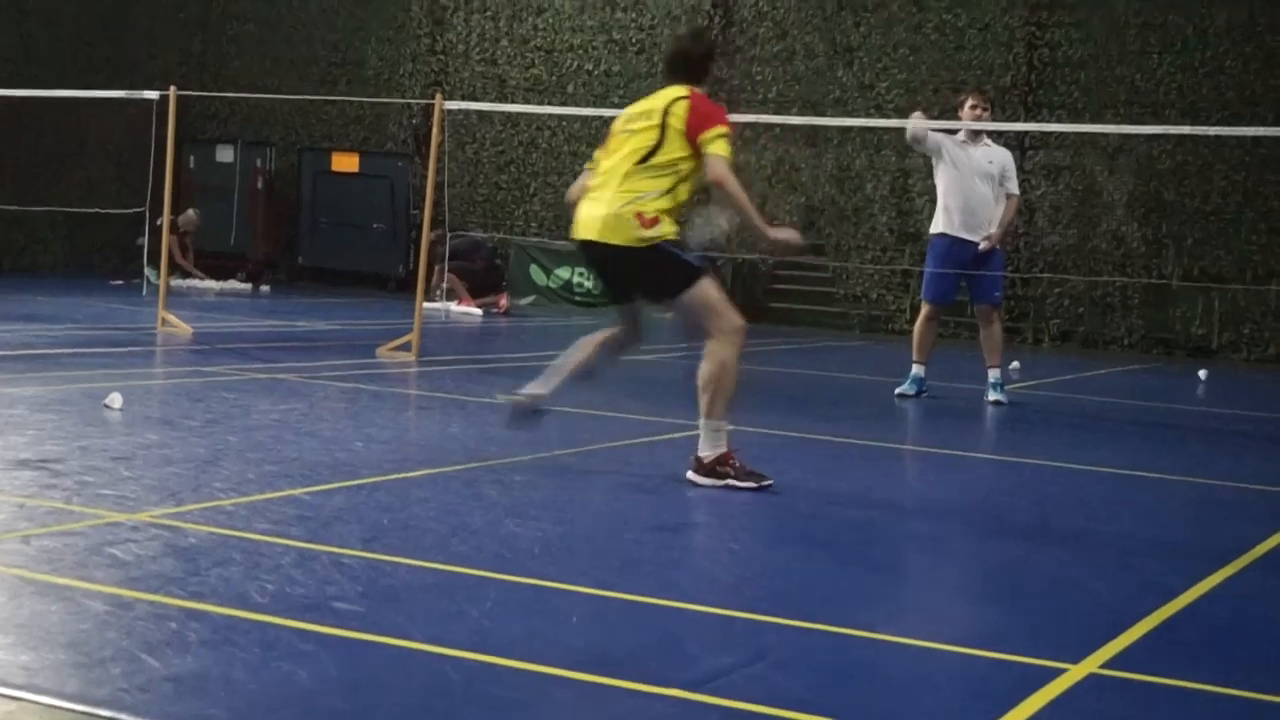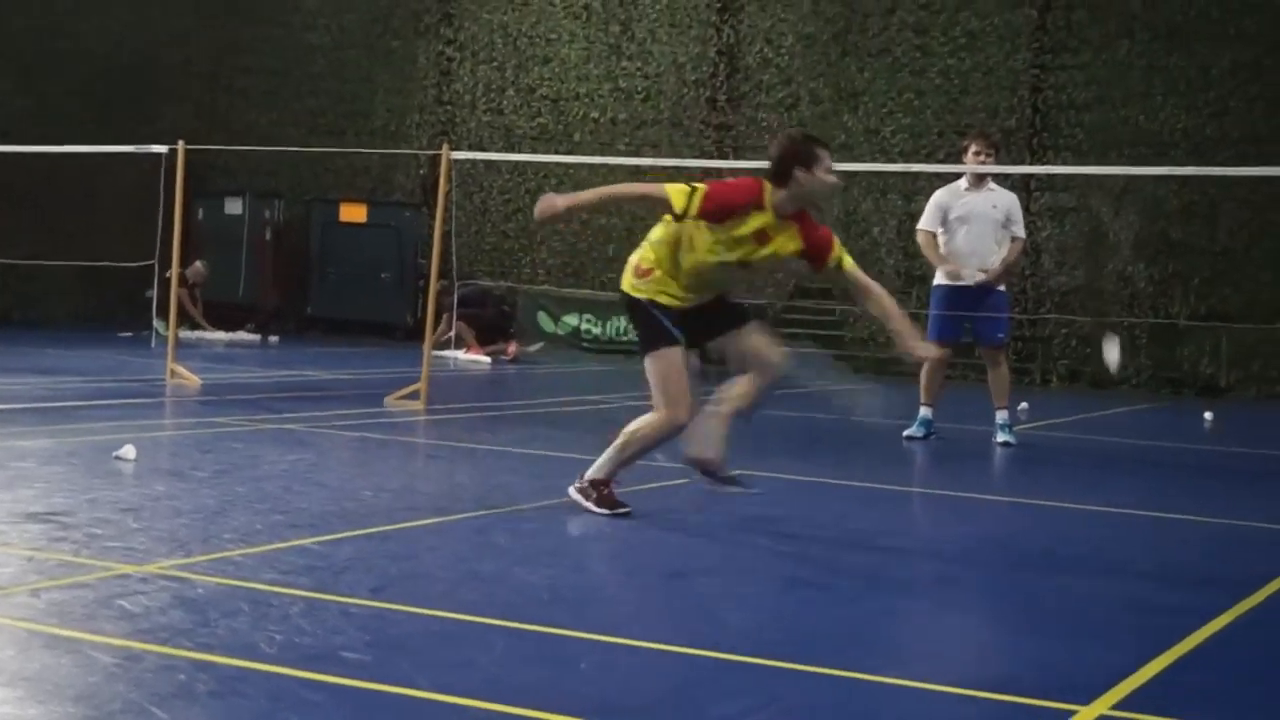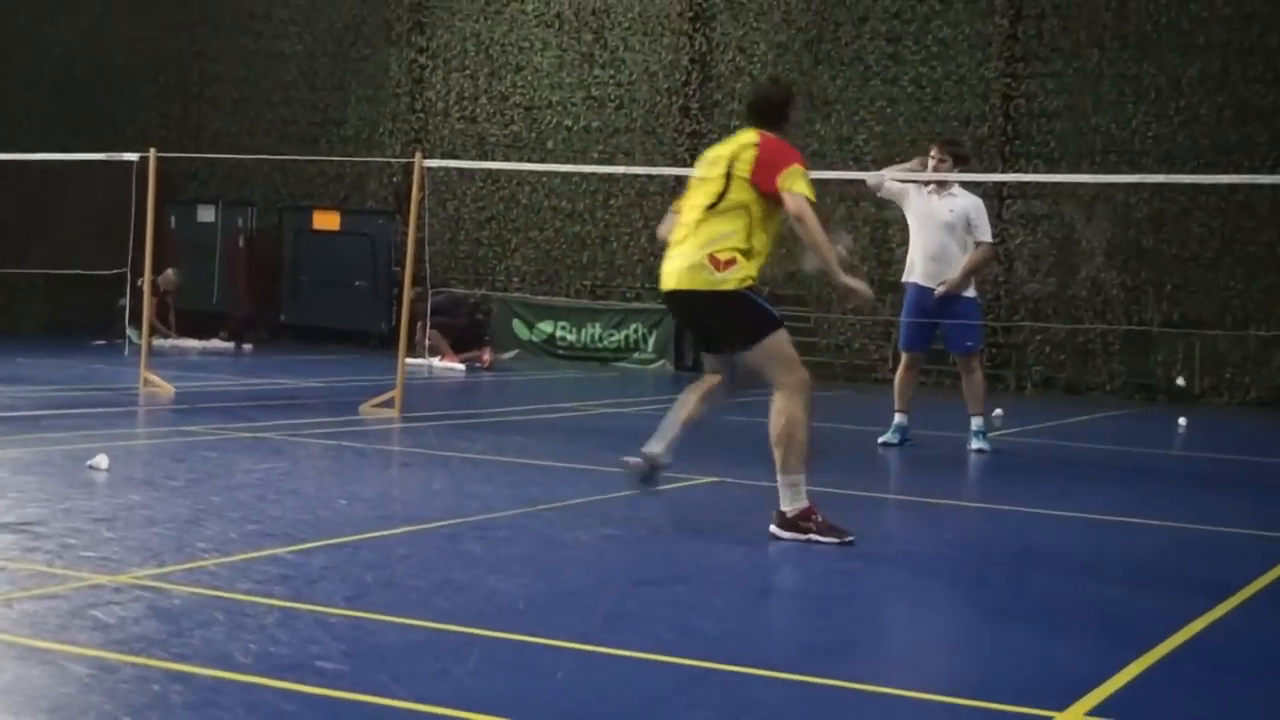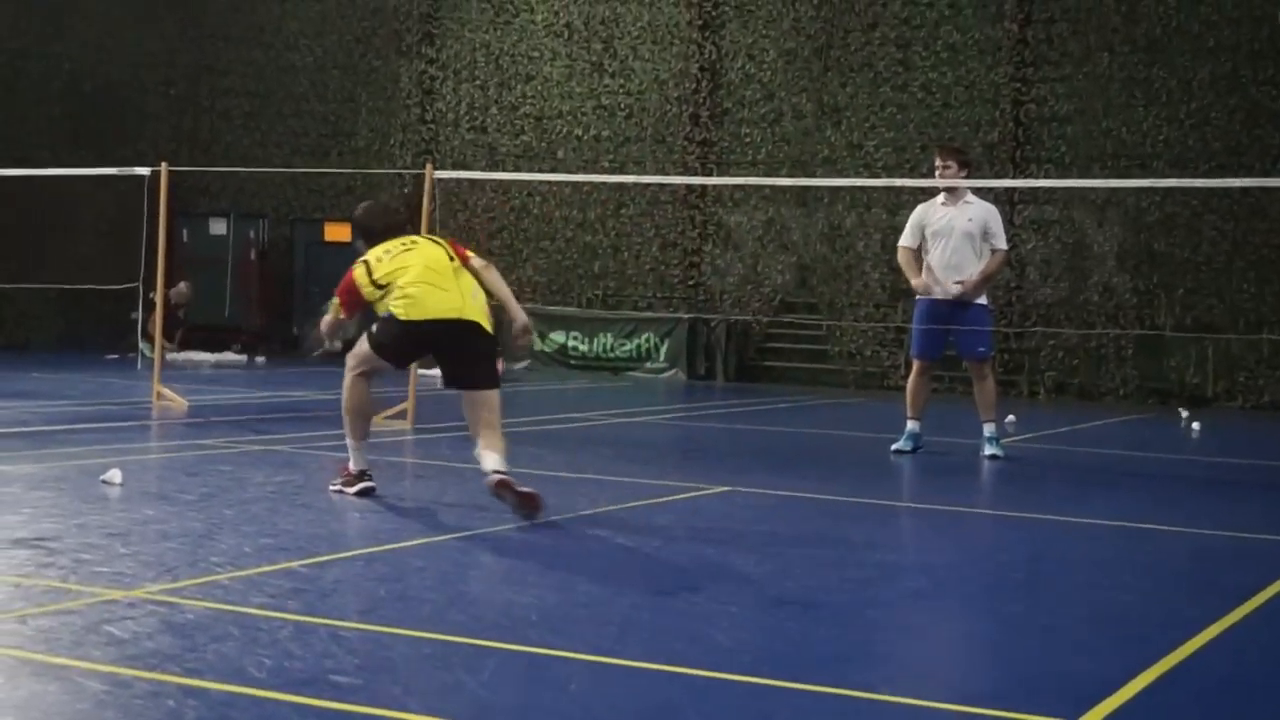
dt=0.7s
person 1, frame 1
left shoulder: (634, 112)
right shoulder: (705, 109)
left elbow: (577, 190)
right elbow: (718, 173)
right wrist: (765, 229)
left hip: (592, 231)
right hip: (639, 235)
left knee: (627, 332)
right knee: (728, 330)
left ankle: (537, 391)
right ankle: (712, 458)
person 1, frame 2
left shoulder: (808, 231)
right shoulder: (737, 197)
left elbow: (864, 286)
right elbow: (647, 191)
left wrist: (914, 342)
right wrist: (569, 201)
left hip: (702, 293)
right hip: (653, 288)
left knee: (769, 363)
right knee: (675, 414)
left ankle: (704, 450)
right ankle: (593, 481)
person 1, frame 3
left shoulder: (716, 154)
right shoulder: (777, 152)
left elbow: (666, 229)
right elbow: (800, 213)
right wrist: (838, 273)
left hip: (679, 279)
right hip: (720, 282)
left knee: (718, 375)
right knee: (793, 382)
left ankle: (654, 455)
right ankle: (794, 513)
person 1, frame 4
left shoulder: (361, 266)
right shoulder: (439, 244)
left elbow: (329, 328)
right elbow: (484, 267)
left wrist: (326, 328)
right wrist: (516, 311)
left hip: (412, 314)
right hip: (469, 322)
left knee: (356, 368)
right knee: (487, 431)
left ankle: (357, 471)
right ankle: (497, 474)
person 2, frame 1
left shoulder: (1003, 155)
right shoulder: (943, 144)
left elbow: (1013, 198)
right elbow: (913, 134)
left wrist: (999, 231)
right wrist: (922, 109)
left hip: (986, 246)
right hip: (946, 241)
left knee: (989, 313)
right knee: (930, 309)
left ankle: (995, 381)
right ankle: (917, 376)
person 2, frame 2
left shoulder: (1007, 199)
right shoulder: (945, 195)
left elbow: (1018, 240)
right elbow: (924, 235)
left wrist: (1001, 269)
right wrist: (944, 264)
left hip: (991, 289)
right hip: (949, 287)
left knee: (995, 355)
right knee: (936, 352)
left ankle: (1002, 423)
right ankle: (925, 418)
person 2, frame 3
left shoulder: (971, 203)
right shoulder: (912, 194)
left elbow: (986, 249)
right elbow: (874, 182)
left wrist: (959, 279)
right wrist: (909, 166)
left hip: (958, 296)
right hip: (919, 292)
left knee: (969, 362)
right knee: (909, 359)
left ankle: (977, 429)
right ankle: (900, 425)
person 2, frame 4
left shoulder: (986, 211)
right shoulder: (924, 211)
left elbow: (1000, 253)
right elbow: (906, 250)
left wrist: (976, 281)
right wrist: (914, 277)
left hip: (972, 303)
right hip: (931, 300)
left knee: (981, 368)
right knee: (920, 366)
left ankle: (990, 436)
right ankle: (912, 432)
